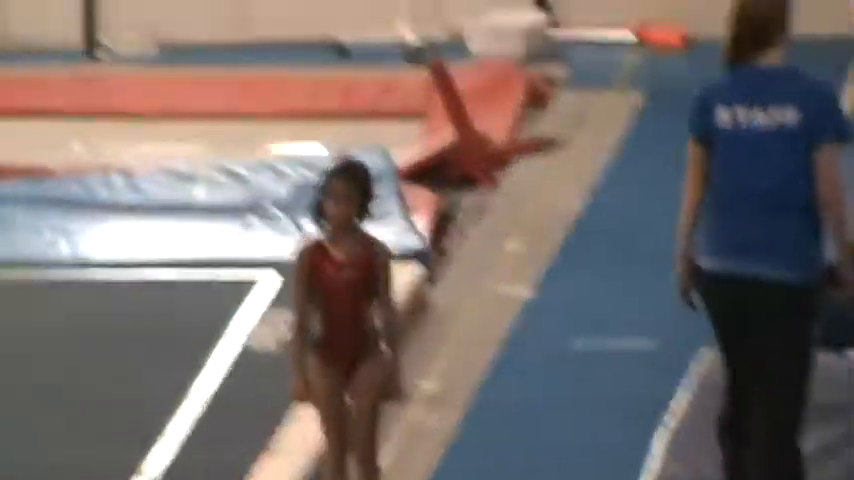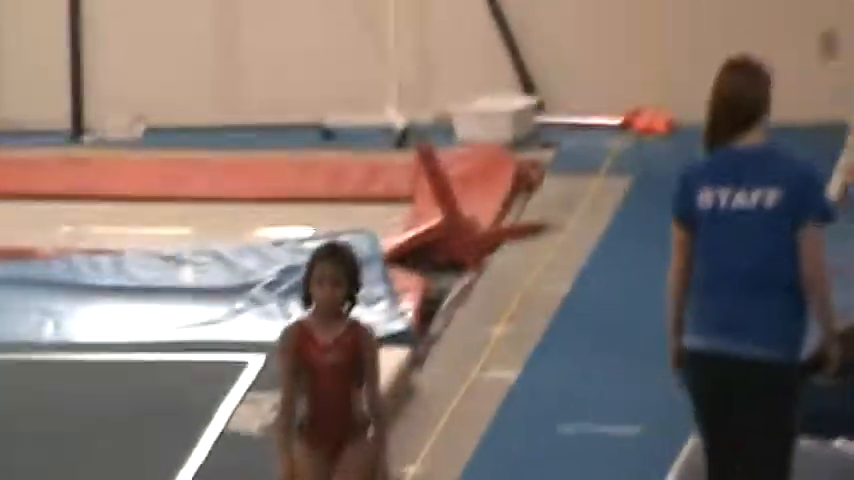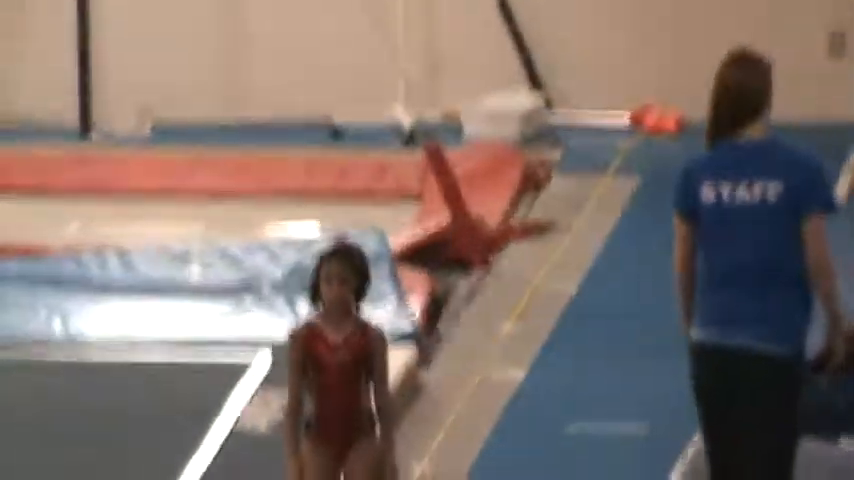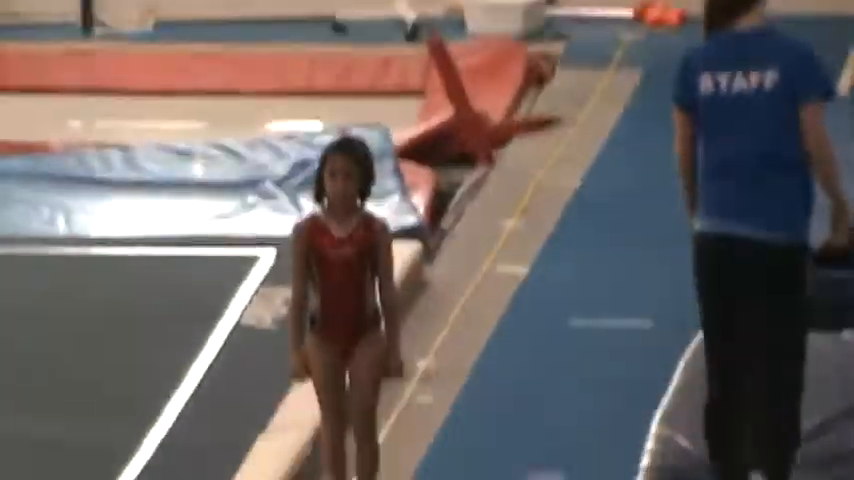
dt=0.1s
person 1, frame 1
left shoulder: (712, 99)
right shoulder: (815, 99)
left elbow: (694, 188)
left wrist: (684, 256)
left hip: (719, 270)
right hip: (786, 273)
left knee: (741, 384)
right knee: (779, 400)
person 1, frame 2
left shoulder: (695, 179)
right shoulder: (796, 178)
left elbow: (679, 268)
right elbow: (811, 271)
left wrist: (676, 334)
right wrist: (830, 335)
left hip: (705, 345)
right hip: (770, 347)
person 1, frame 3
left shoulder: (696, 173)
right shoulder: (800, 170)
left elbow: (683, 262)
right elbow: (816, 261)
left wrist: (690, 322)
right wrist: (835, 325)
left hip: (711, 340)
right hip: (775, 341)
person 1, frame 4
left shoulder: (694, 64)
right shoulder: (796, 58)
left elbow: (684, 156)
left hip: (714, 233)
right hip: (778, 234)
left knee: (724, 364)
right knee: (778, 363)
person 2, frame 1
left shoulder: (376, 254)
right shoulder: (310, 257)
left elbow: (388, 316)
right elbow: (302, 323)
left wrist: (393, 368)
right wrist: (300, 374)
left hip: (367, 358)
right hip: (326, 359)
left knee: (364, 449)
right knee: (335, 451)
person 2, frame 2
left shoulder: (362, 338)
right shoulder: (294, 338)
left elbow: (373, 398)
right elbow: (288, 400)
left wrist: (378, 453)
right wrist: (286, 456)
left hip: (353, 438)
right hip: (311, 439)
person 2, frame 3
left shoulder: (371, 337)
right shoulder: (303, 337)
left elbow: (382, 397)
right elbow: (295, 400)
left wrist: (387, 451)
right wrist: (293, 455)
left hip: (360, 437)
right hip: (318, 438)
person 2, frame 4
left shoulder: (375, 231)
right shoulder: (306, 232)
left elbow: (387, 294)
right elbow: (298, 296)
left wrist: (393, 348)
right wrist: (297, 350)
left hip: (366, 336)
right hip: (323, 336)
left knee: (364, 429)
right knee: (332, 429)
